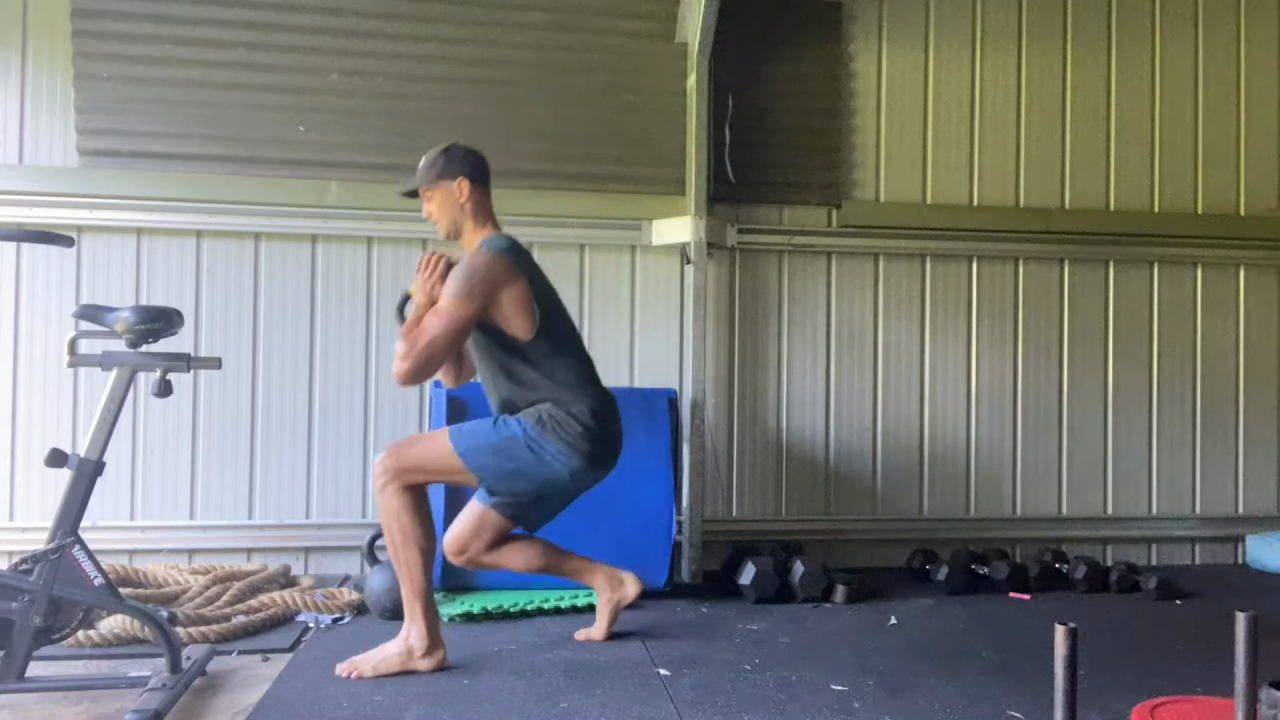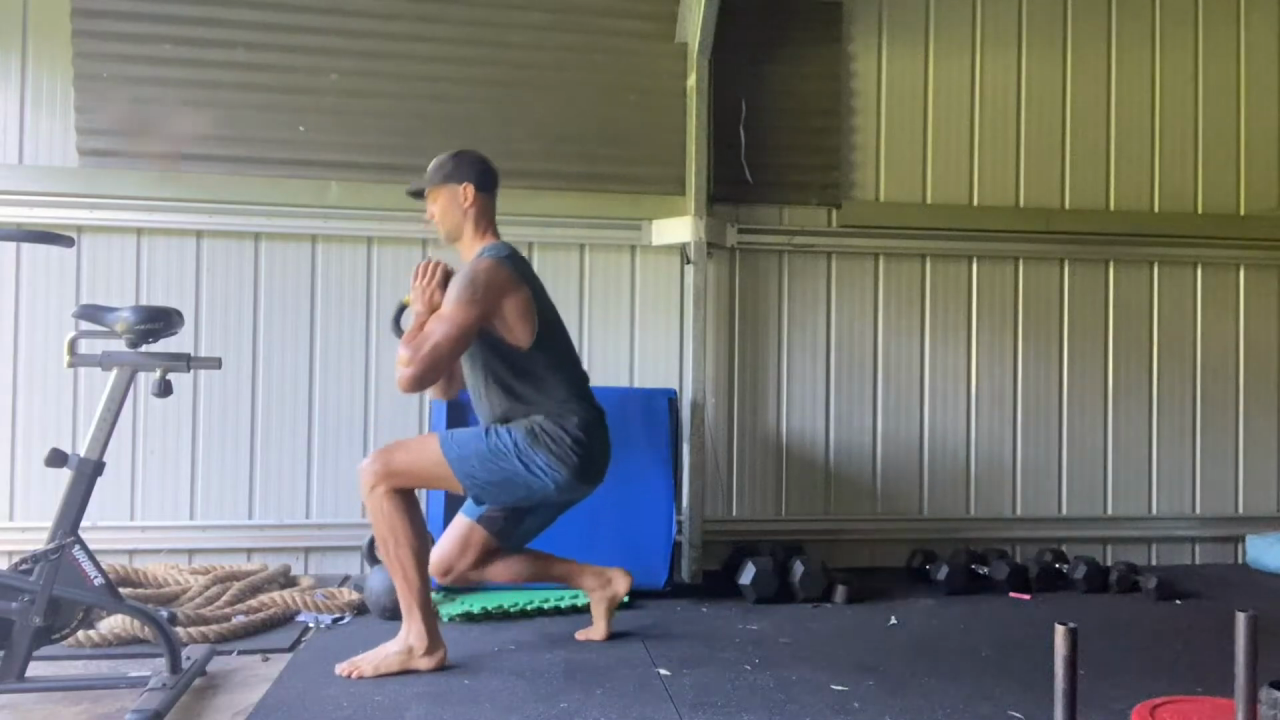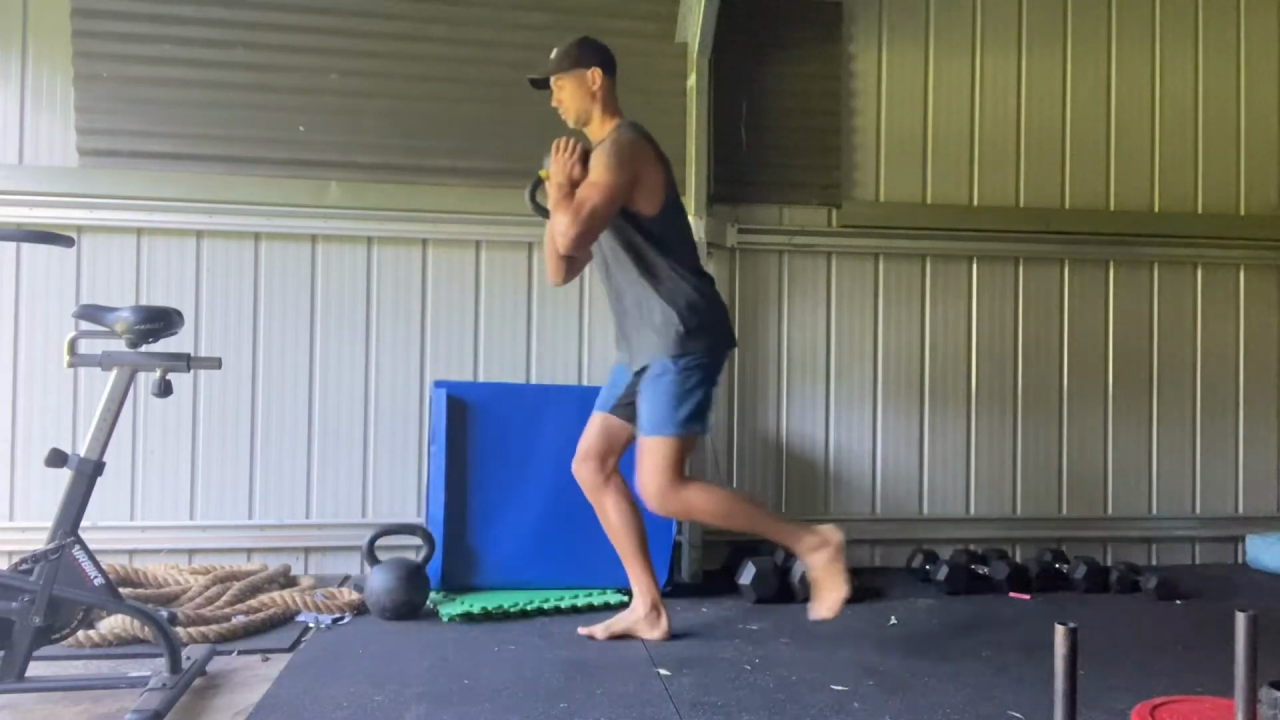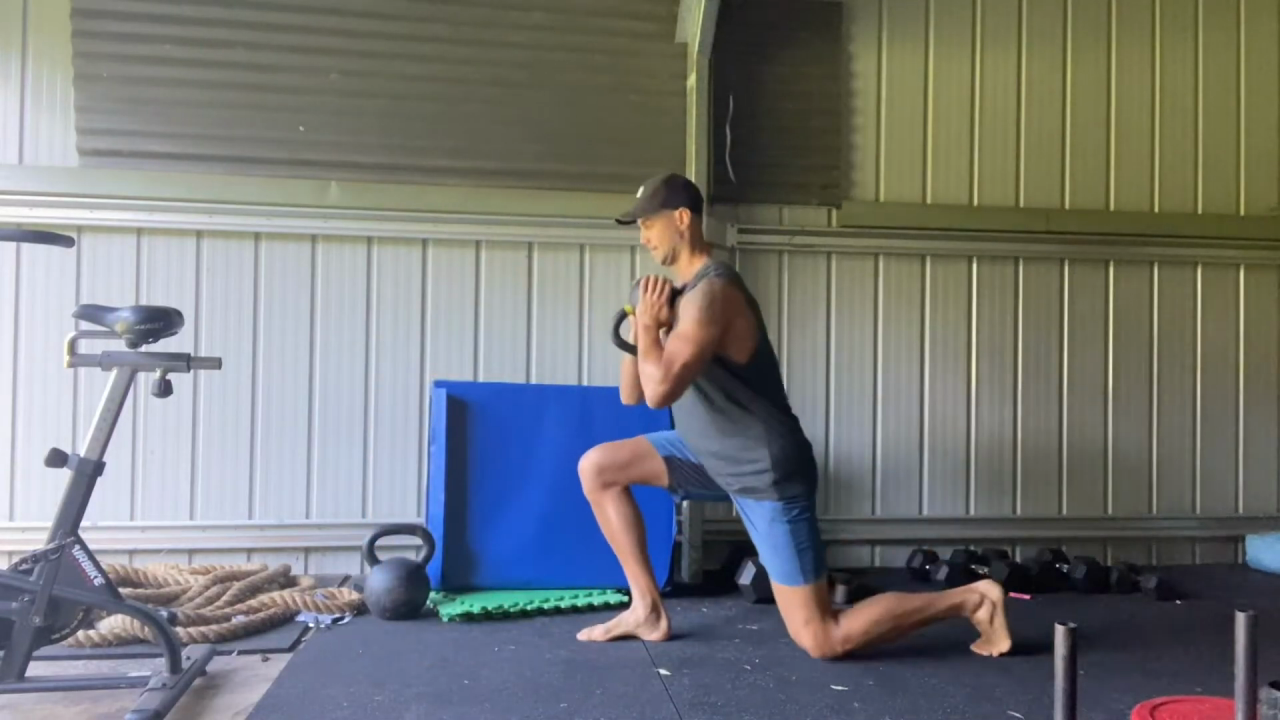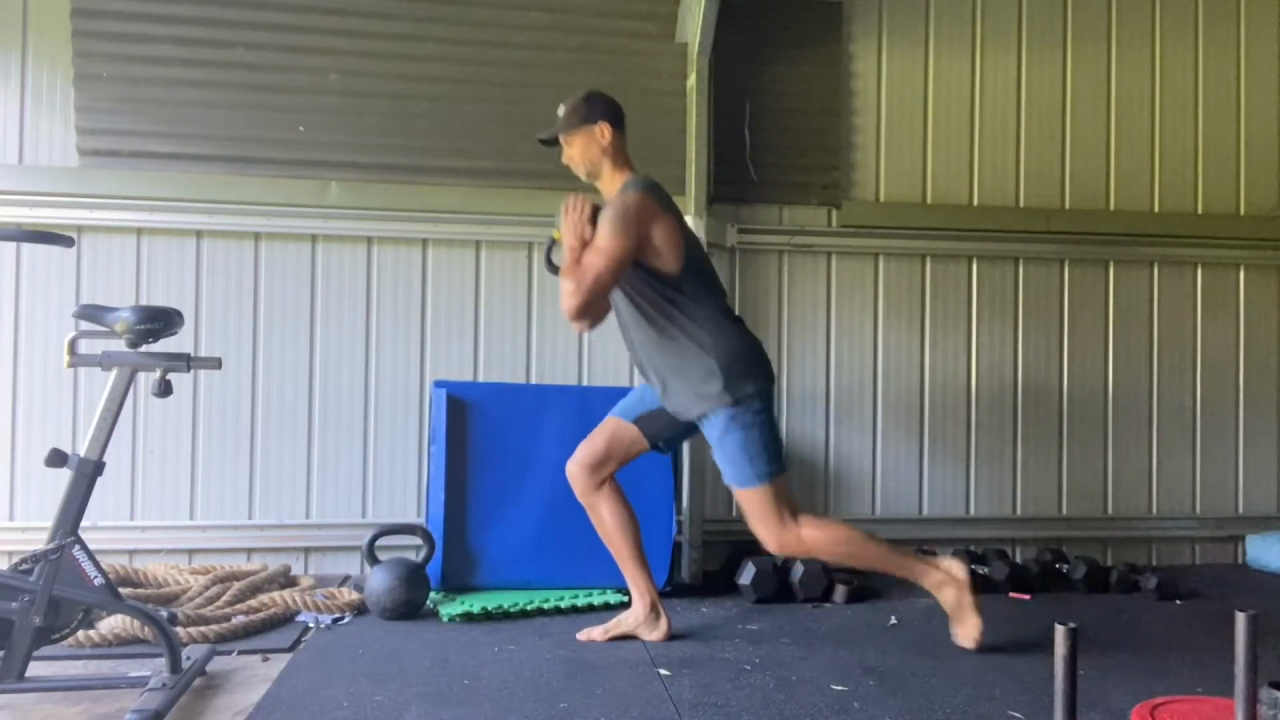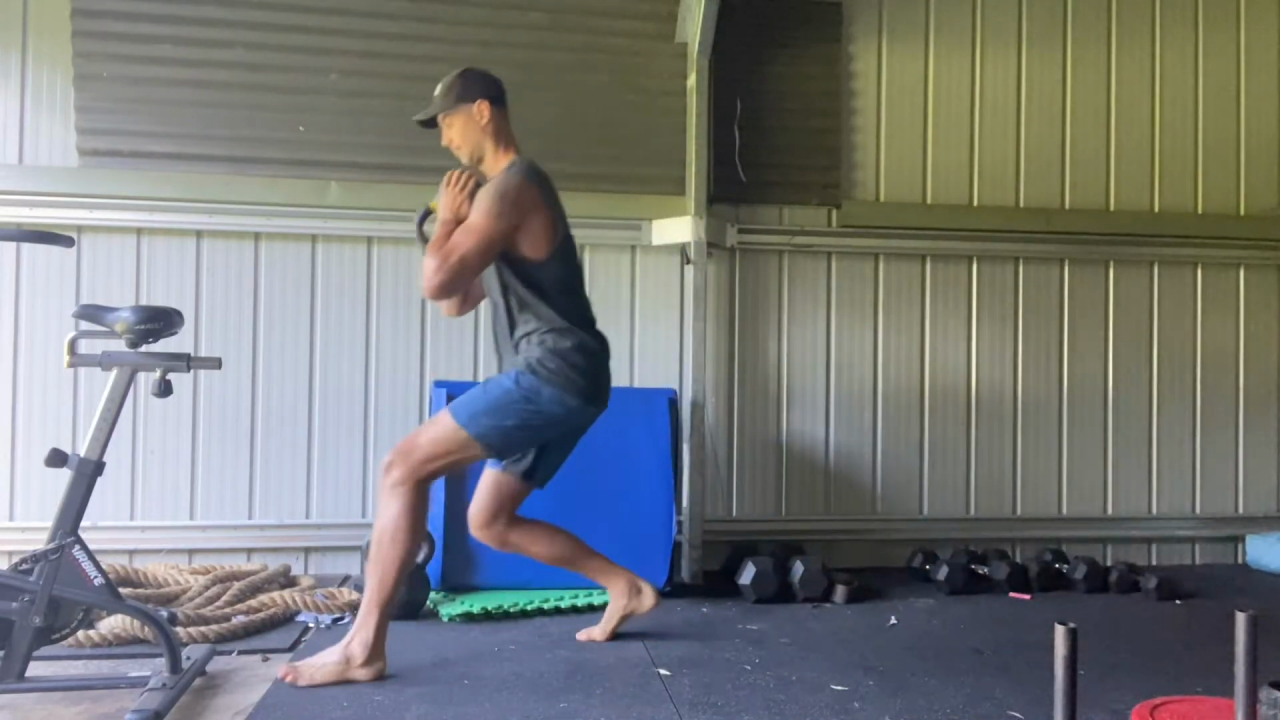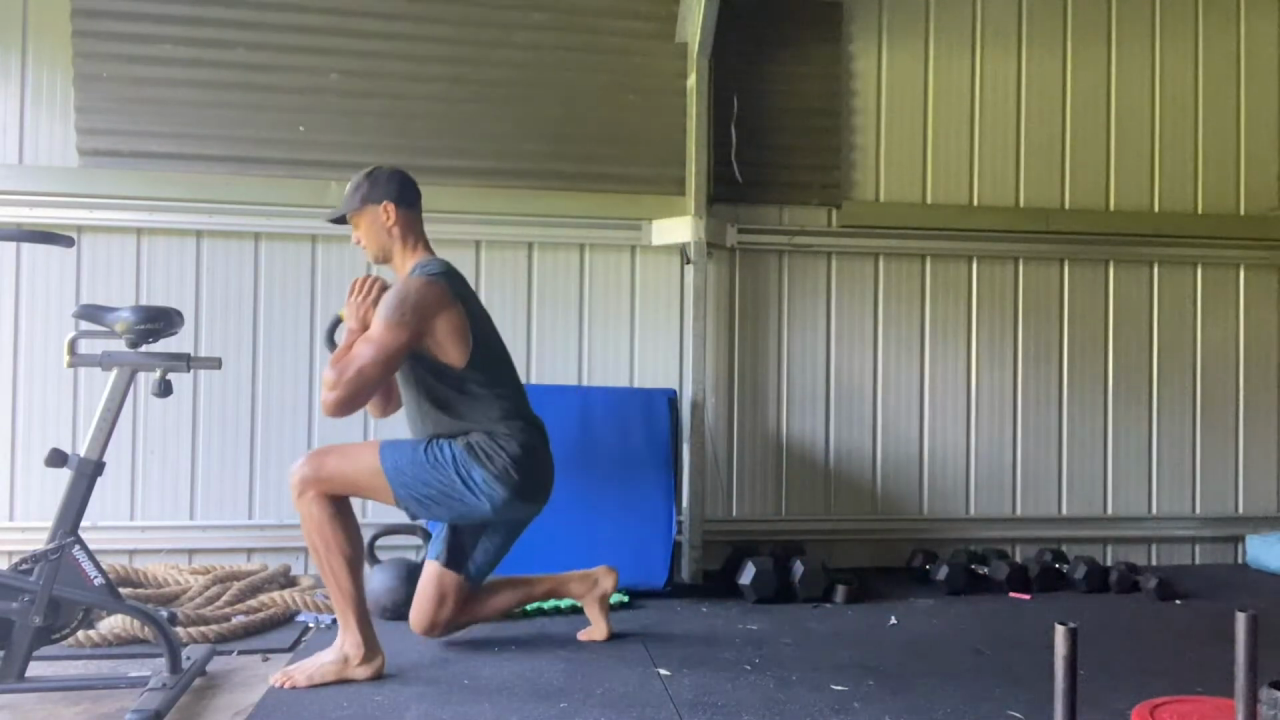
dt=0.7s
person 1, frame 1
left shoulder: (481, 266)
right shoulder: (492, 261)
left elbow: (408, 365)
right elbow: (455, 374)
left wrist: (423, 303)
right wrist: (437, 305)
left hip: (565, 431)
right hip: (570, 435)
left knee: (392, 468)
right knee: (466, 544)
left ankle: (420, 639)
right ankle: (608, 579)
person 1, frame 2
left shoulder: (483, 273)
right shoulder: (486, 271)
left elbow: (411, 375)
right elbow: (446, 385)
left wrist: (421, 312)
right wrist: (431, 316)
left hip: (553, 444)
right hip: (553, 449)
left knee: (381, 470)
right knee: (449, 564)
left ankle: (419, 640)
right ankle: (598, 581)
person 1, frame 3
left shoulder: (622, 146)
right shoulder: (598, 160)
left elbow: (570, 235)
right elbow: (560, 269)
left wrist: (562, 187)
right wrist: (560, 195)
left hip: (680, 334)
right hip: (648, 342)
left knee: (663, 491)
right knee: (590, 465)
left ankle: (811, 545)
right ankle: (648, 607)
person 1, frame 4
left shoulder: (711, 292)
right shoulder: (688, 293)
left elbow: (660, 391)
right elbow: (633, 396)
left wrist: (648, 327)
right wrist: (640, 333)
left hip: (766, 473)
right hip: (723, 457)
left knee: (822, 640)
right knee: (596, 469)
left ankle: (974, 599)
right ankle: (647, 610)
person 1, frame 5
left shoulder: (630, 204)
right shoulder: (622, 210)
left elbow: (574, 305)
right elbow: (587, 316)
left wrist: (573, 247)
right wrist: (577, 251)
left hip: (724, 379)
right hip: (679, 382)
left knee: (781, 533)
right knee: (585, 468)
left ankle: (939, 575)
right ankle: (646, 608)
person 1, frame 6
left shoulder: (512, 186)
right shoulder: (504, 189)
left elbow: (438, 283)
right elbow: (461, 301)
left wrist: (449, 221)
right wrist: (455, 225)
left hip: (555, 372)
right hip: (558, 379)
left knee: (403, 467)
right knee: (490, 520)
left ankle: (363, 648)
right ankle: (625, 586)
person 1, frame 7
left shoulder: (416, 292)
right shoulder: (428, 288)
left elbow: (337, 397)
right elbow: (383, 403)
left wrist: (355, 329)
right wrist: (367, 331)
left hip: (495, 468)
right hip: (501, 473)
left knee: (310, 476)
right knee: (431, 621)
left ankle: (356, 648)
right ankle: (586, 583)
